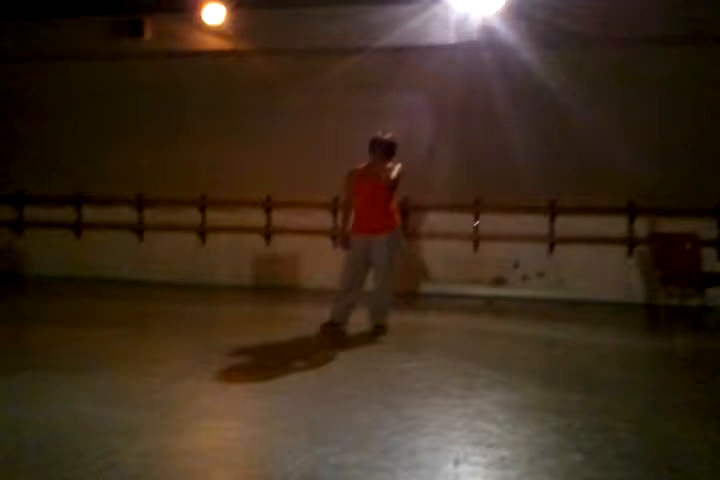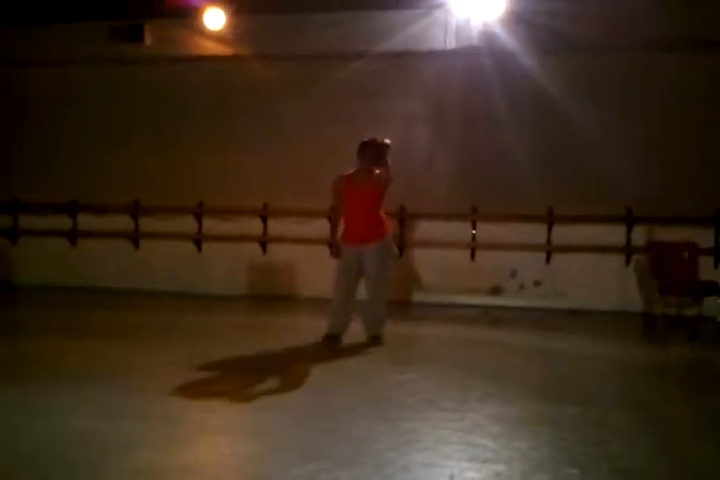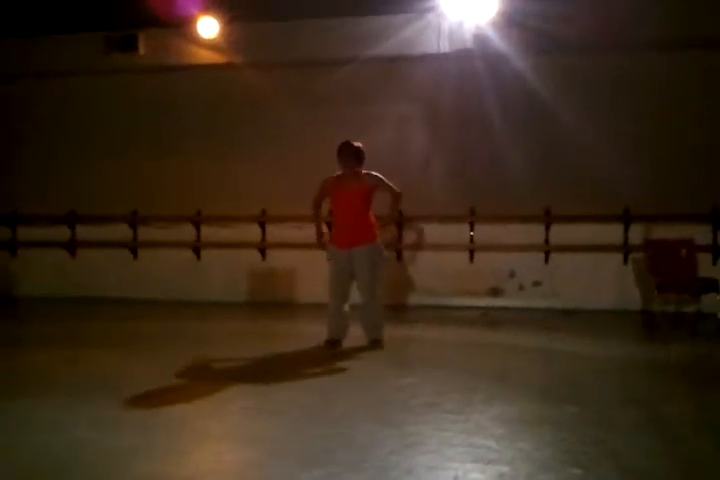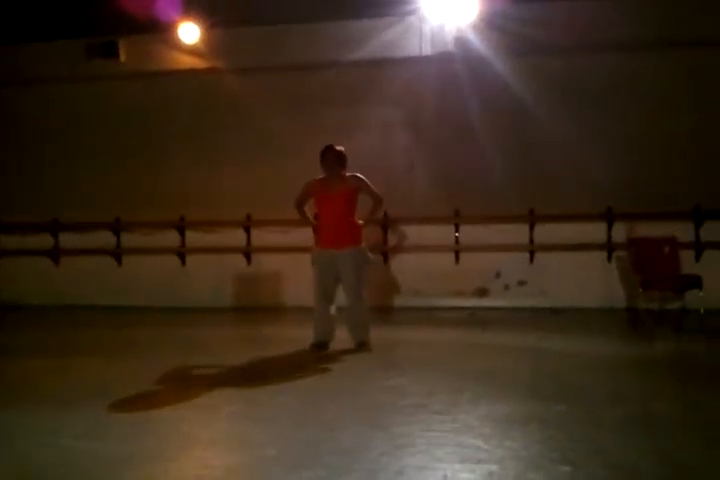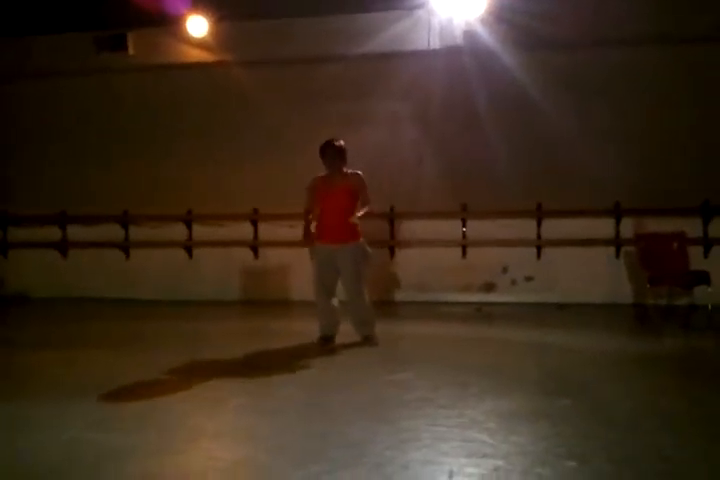
dt=0.5s
person 1, frame 1
left shoulder: (394, 170)
right shoulder: (355, 175)
left elbow: (387, 180)
right elbow: (348, 203)
left wrist: (381, 163)
right wrist: (343, 231)
left hip: (385, 234)
right hip: (359, 234)
left knee: (383, 280)
right knee: (350, 279)
left ankle: (379, 321)
right ankle: (337, 320)
person 1, frame 2
left shoulder: (379, 179)
right shoulder: (342, 181)
left elbow: (388, 177)
right elbow: (335, 211)
left wrist: (384, 153)
right wrist: (334, 239)
left hip: (376, 242)
right hip: (349, 243)
left knee: (376, 290)
right knee: (342, 290)
left ankle: (375, 331)
right ankle: (334, 331)
person 1, frame 3
left shoulder: (370, 179)
right shoulder: (330, 183)
left elbow: (396, 194)
right elbow: (316, 203)
left wrist: (389, 218)
right wrist: (318, 228)
left hip: (366, 244)
right hip: (338, 246)
left knee: (370, 292)
right knee: (337, 293)
left ankle: (374, 335)
right ankle: (335, 335)
person 1, frame 4
left shoulder: (354, 181)
right shoulder: (314, 185)
left elbow: (378, 199)
right elbow: (298, 204)
left wrist: (364, 221)
right wrist: (311, 223)
left hip: (351, 248)
right hip: (323, 249)
left knee: (355, 295)
right knee: (322, 296)
left ankle: (361, 338)
right ankle: (322, 338)
person 1, frame 5
left shoulder: (355, 178)
right shoulder: (316, 183)
left elbow: (366, 205)
right elbow: (308, 211)
left wrist: (356, 216)
right wrist: (307, 229)
left hip: (350, 243)
right hip: (322, 244)
left knee: (355, 290)
right knee: (323, 291)
left ankle: (367, 332)
right ankle: (328, 332)
